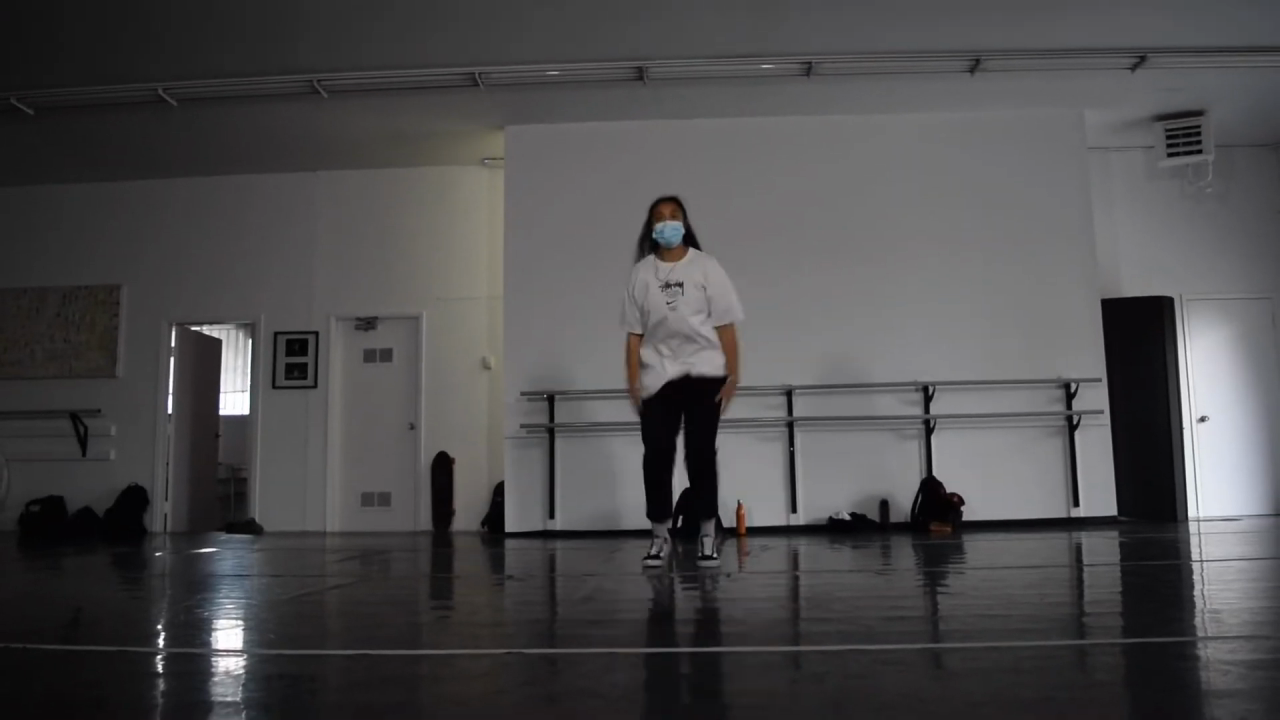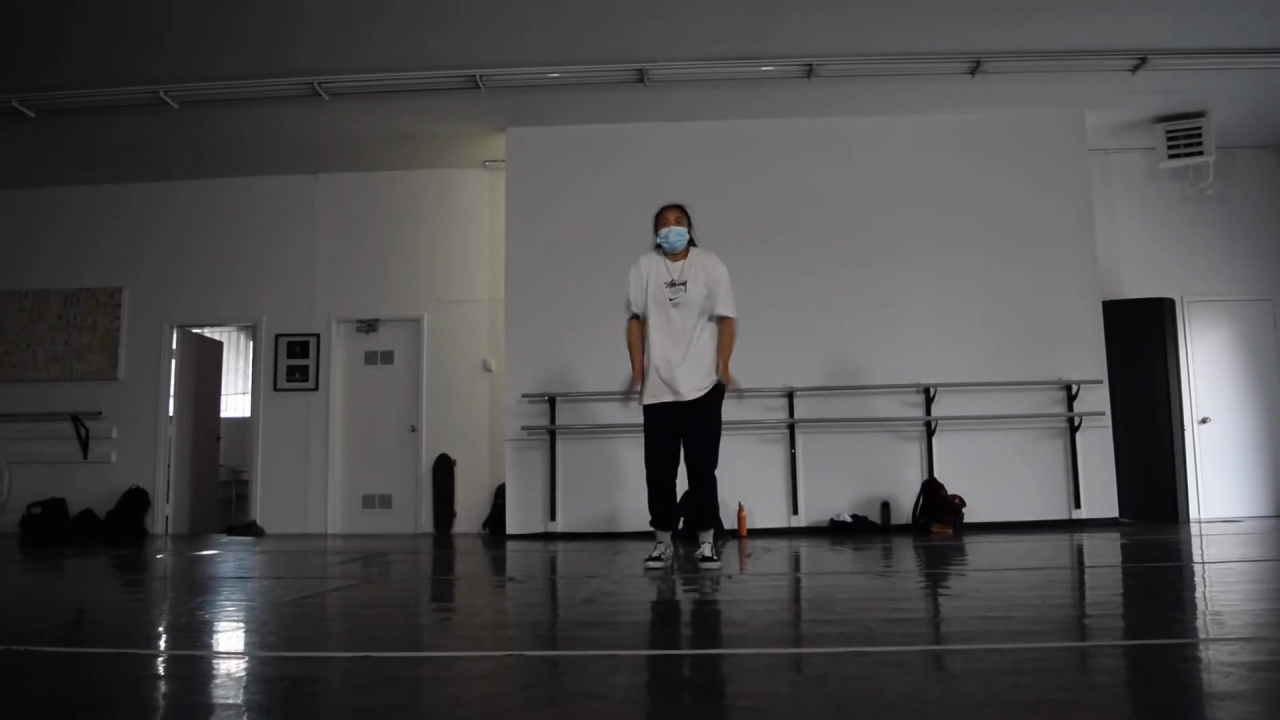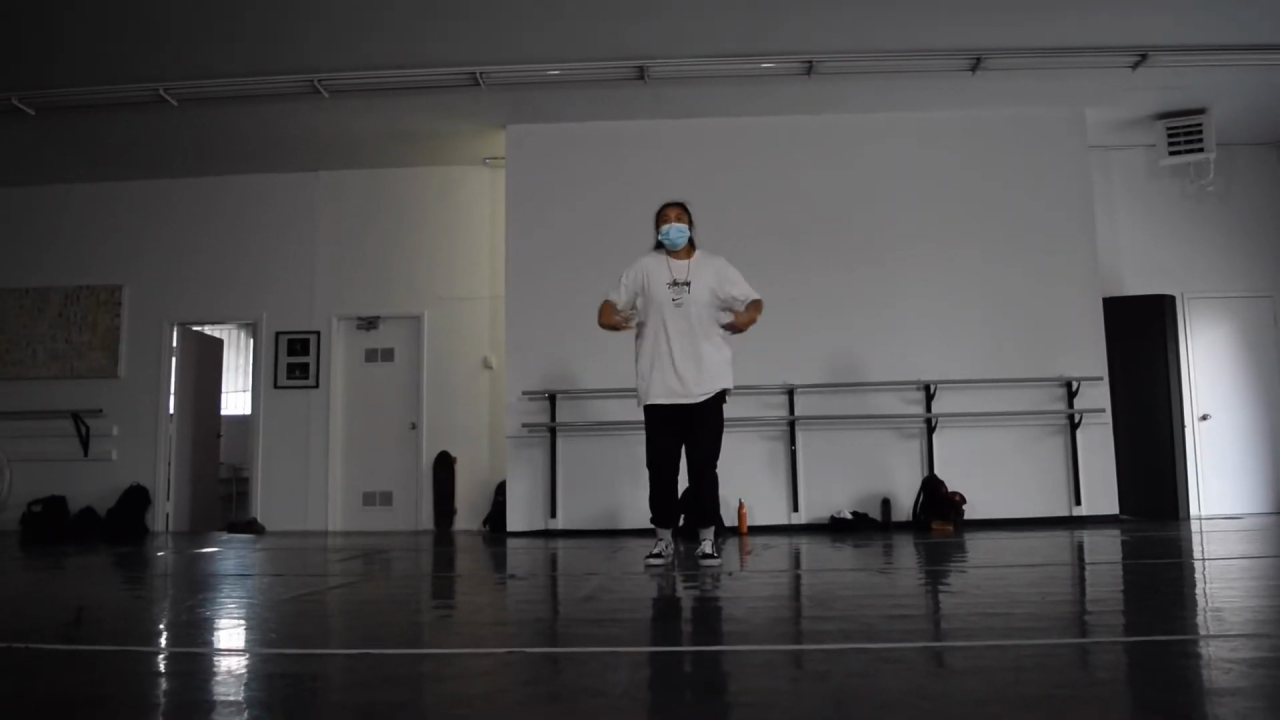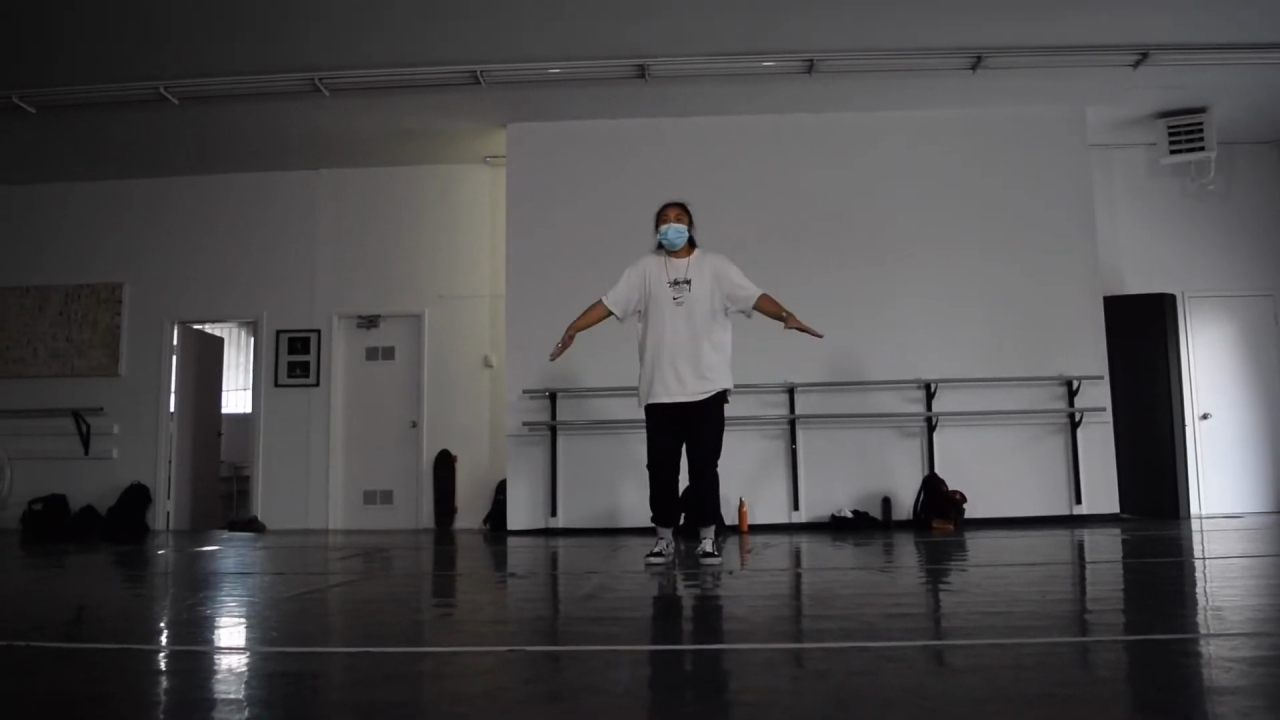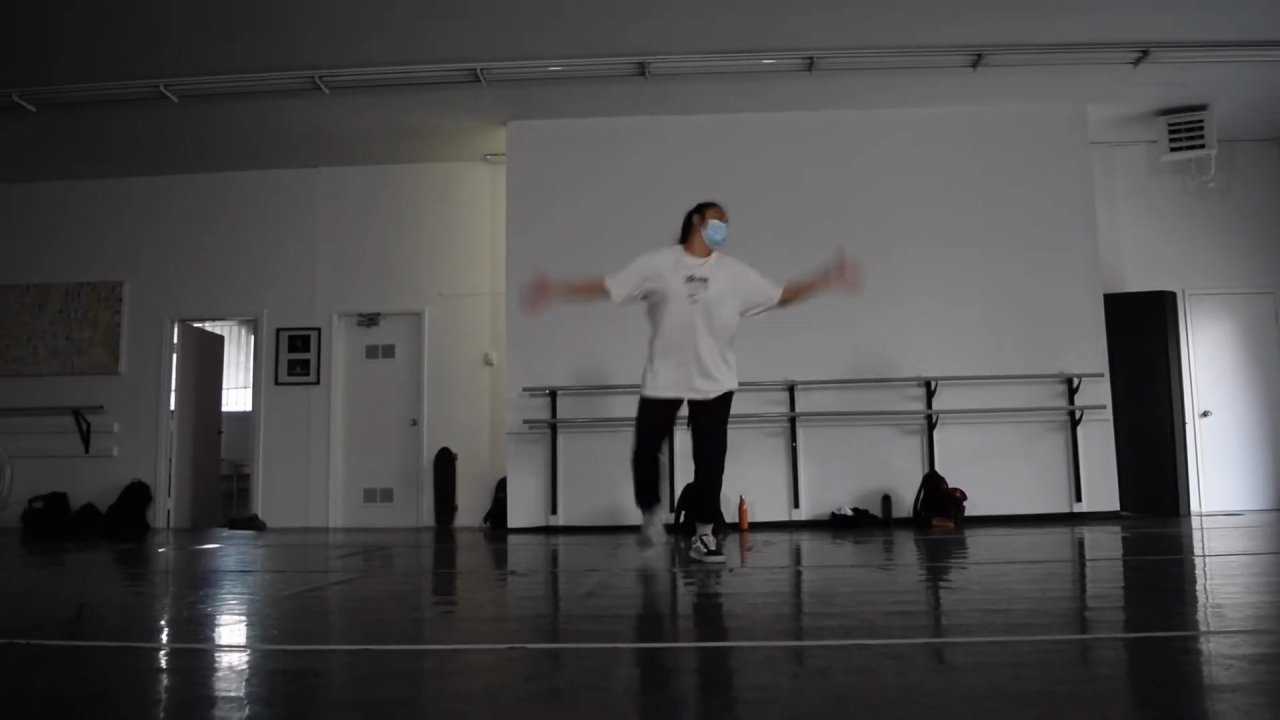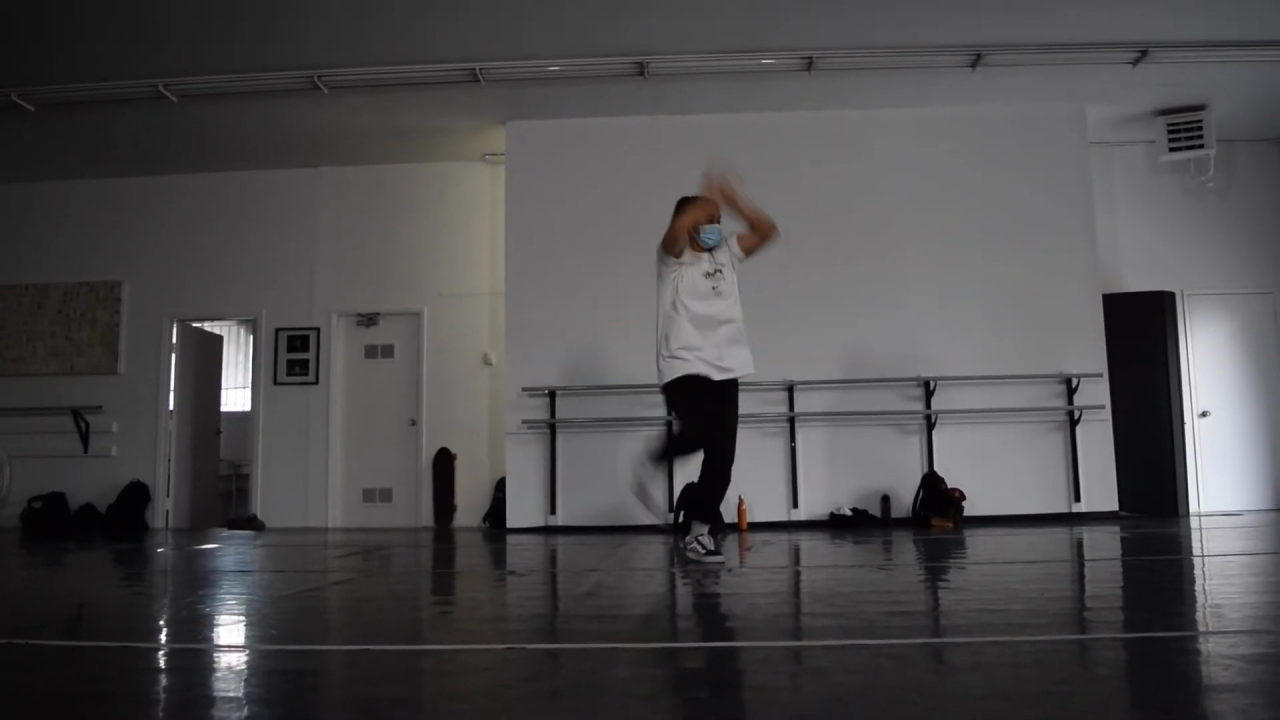
dt=0.3s
person 1, frame 1
left shoulder: (706, 267)
right shoulder: (641, 273)
left elbow: (725, 324)
right elbow: (634, 334)
left wrist: (733, 375)
right wrist: (633, 383)
left hip: (705, 370)
right hip: (659, 376)
left knee: (701, 451)
right knee: (657, 456)
left ankle: (707, 534)
right ankle: (661, 535)
person 1, frame 2
left shoulder: (708, 263)
right shoulder: (645, 266)
left elbow: (724, 318)
right elbow: (637, 319)
left wrist: (723, 367)
right wrist: (638, 367)
left hip: (703, 385)
right hip: (658, 388)
left knee: (702, 465)
right knee: (659, 466)
left ankle: (706, 541)
right ankle: (663, 541)
person 1, frame 3
left shoulder: (715, 266)
right shoulder: (644, 268)
left elbow: (753, 301)
right elbow: (612, 303)
left wrist: (748, 315)
right wrist: (609, 315)
left hip: (706, 386)
right hip: (659, 388)
left knee: (703, 464)
right knee: (661, 465)
left ankle: (706, 539)
right ankle: (664, 539)
person 1, frame 4
left shoulder: (715, 266)
right shoulder: (645, 269)
left elbow: (755, 297)
right elbow: (609, 304)
left wrist: (786, 315)
right wrist: (573, 329)
left hip: (707, 385)
right hip: (660, 387)
left knee: (704, 462)
right knee: (661, 463)
left ankle: (707, 538)
right ankle: (665, 537)
person 1, frame 5
left shoulder: (733, 271)
right shoulder: (657, 263)
left elbow: (780, 296)
right elbow: (609, 287)
left wrist: (825, 279)
right wrist: (557, 291)
left hip: (713, 382)
right hip: (663, 380)
left knee: (711, 461)
right knee: (646, 453)
left ankle: (704, 536)
right ankle: (652, 516)
person 1, frame 6
left shoulder: (726, 250)
right shoulder: (676, 254)
left elbow: (767, 230)
right elbow: (676, 236)
left wrist: (733, 198)
right wrist: (707, 192)
left hip: (725, 367)
right hip: (684, 366)
left knee: (721, 453)
right knee: (694, 436)
left ankle: (699, 534)
right ankle: (652, 465)
